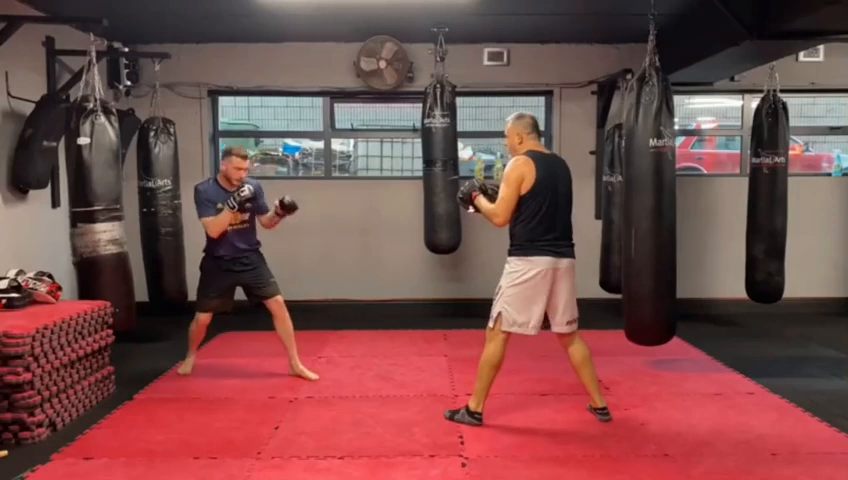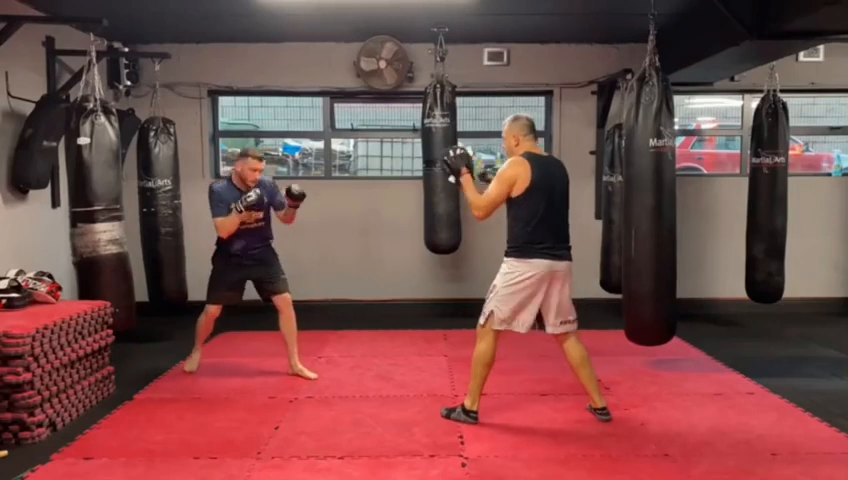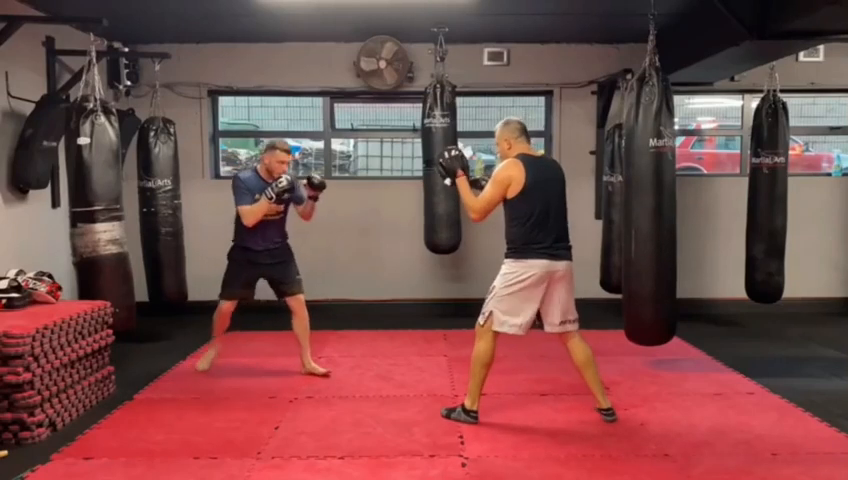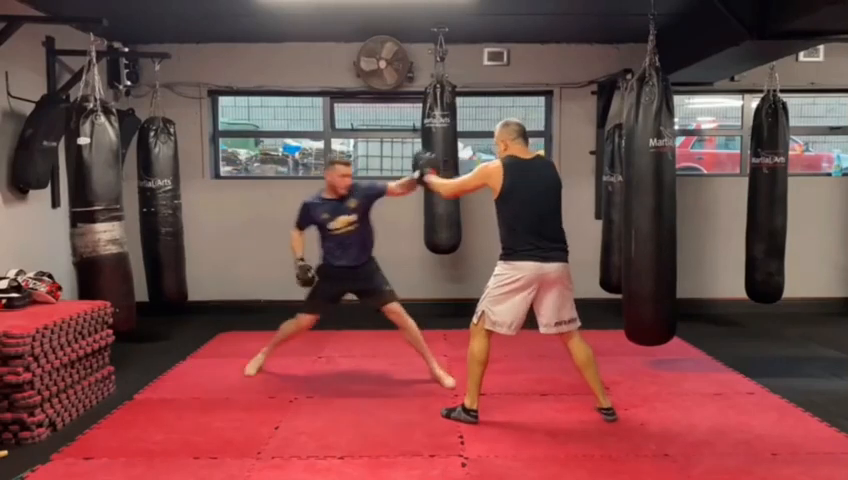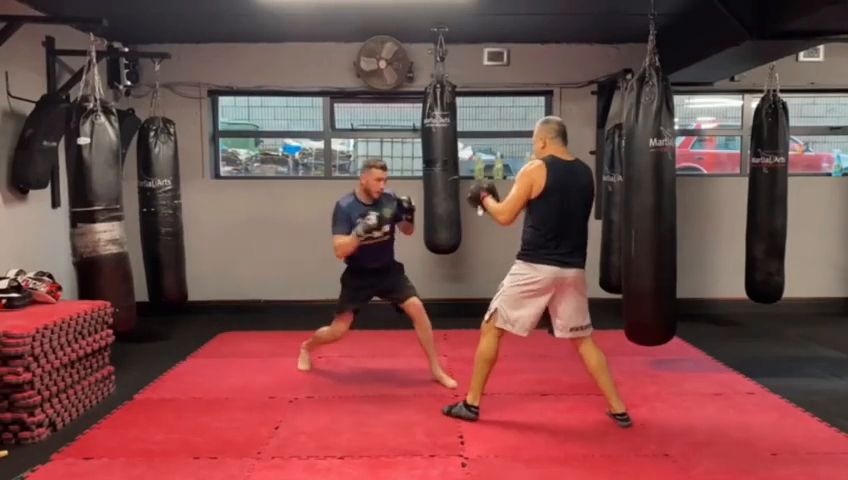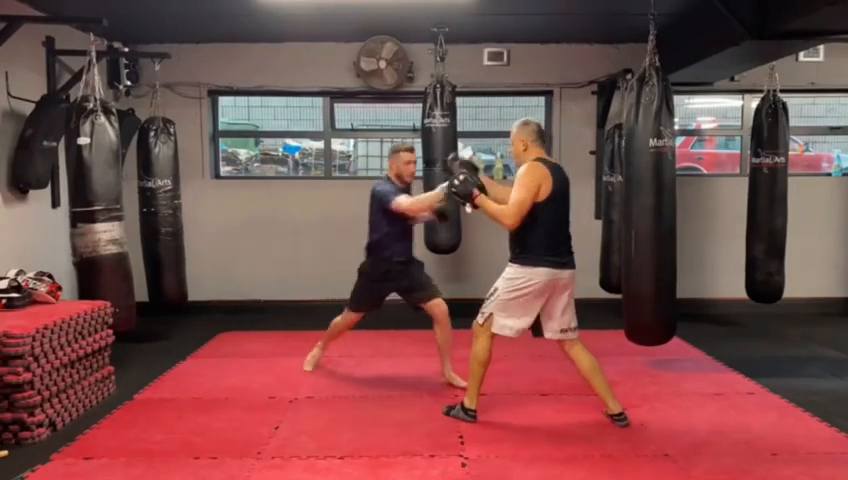
dt=0.5s
person 1, frame 1
left shoulder: (519, 165)
right shoulder: (561, 165)
left elbow: (501, 217)
left wrist: (477, 197)
right wrist: (496, 196)
left hip: (529, 261)
right hip: (563, 259)
left knee: (496, 332)
right knee: (569, 333)
left ankle: (474, 409)
right ankle: (599, 405)
person 1, frame 2
left shoulder: (515, 166)
right shoulder: (558, 167)
left elbow: (480, 210)
left wrist: (464, 173)
right wrist: (497, 184)
left hip: (524, 262)
right hip: (559, 262)
left knee: (487, 331)
right knee: (566, 335)
left ankle: (470, 407)
right ankle: (599, 404)
person 1, frame 3
left shoulder: (510, 169)
right shoulder: (554, 167)
left elbow: (476, 213)
left wrist: (459, 176)
right wrist: (489, 184)
left hip: (525, 264)
right hip: (560, 262)
left knee: (485, 330)
right knee: (570, 333)
left ankle: (470, 407)
right ankle: (605, 405)
person 1, frame 4
left shoulder: (495, 169)
right shoulder: (549, 167)
left elbow: (450, 190)
left wrist: (428, 175)
left hip: (517, 265)
right hip: (555, 264)
left knee: (480, 329)
right knee: (570, 334)
left ankle: (470, 406)
right ankle: (605, 403)
person 1, frame 5
left shoulder: (535, 169)
right shoulder: (586, 173)
left elbow: (504, 216)
left wrist: (484, 197)
left hip: (534, 267)
right hip: (572, 269)
left knee: (491, 329)
right knee: (583, 340)
left ankle: (471, 403)
right ankle: (618, 409)
person 1, frame 6
left shoulder: (532, 171)
right shoulder: (556, 172)
left elbow: (510, 219)
left wrist: (475, 195)
right wrist: (480, 179)
left hip: (528, 270)
right hip: (562, 271)
left knee: (483, 330)
right knee: (570, 342)
left ankle: (469, 406)
right ankle: (615, 409)
person 2, frame 1
left shoulder: (252, 187)
right shoulder: (204, 191)
left elbow: (266, 223)
right elbow: (213, 230)
left wrist: (280, 212)
right wrist: (233, 203)
left hip: (250, 259)
right hip: (219, 264)
left knee: (277, 304)
right knee: (202, 317)
left ankle: (295, 364)
right ankle: (191, 356)
person 2, frame 2
left shoulder: (268, 185)
right shoulder: (218, 190)
left elbow: (286, 219)
right elbow: (223, 231)
left wrist: (292, 205)
right wrist: (241, 207)
left hip: (262, 255)
right hip: (230, 258)
left knee: (285, 302)
right knee: (212, 310)
left ankle: (295, 363)
right ankle: (197, 352)
person 2, frame 3
left shoulder: (288, 181)
right shoulder: (243, 180)
left elbow: (306, 215)
right elbow: (248, 219)
left wrist: (312, 196)
right wrist: (272, 193)
left hip: (278, 252)
right hip: (246, 254)
left knee: (298, 302)
right knee: (226, 306)
left ankle: (306, 361)
right ankle: (214, 348)
person 2, frame 4
left shoulder: (361, 191)
right shoulder: (312, 205)
left elbow: (399, 188)
right elbow: (296, 232)
left wrist: (417, 177)
right wrist: (300, 262)
left hip: (364, 268)
right hip: (333, 272)
left knee: (398, 314)
right knee: (302, 322)
left ankle: (433, 367)
right ankle: (264, 354)
person 2, frame 5
left shoulder: (389, 199)
right shoulder: (344, 207)
left elbow: (408, 232)
right elbow: (341, 250)
left wrist: (408, 217)
right wrist: (361, 230)
left hip: (387, 270)
right hip: (358, 275)
left knee: (417, 309)
right knee: (337, 331)
left ankle: (436, 370)
right ankle: (307, 347)
person 2, frame 6
left shoulder: (402, 187)
right shoulder: (382, 190)
right elbow: (410, 207)
left wrist: (431, 213)
right wrist: (445, 189)
left hip: (407, 265)
right hip: (379, 268)
left knee: (440, 311)
right knee: (349, 319)
left ankle: (448, 371)
right ankle: (321, 346)
